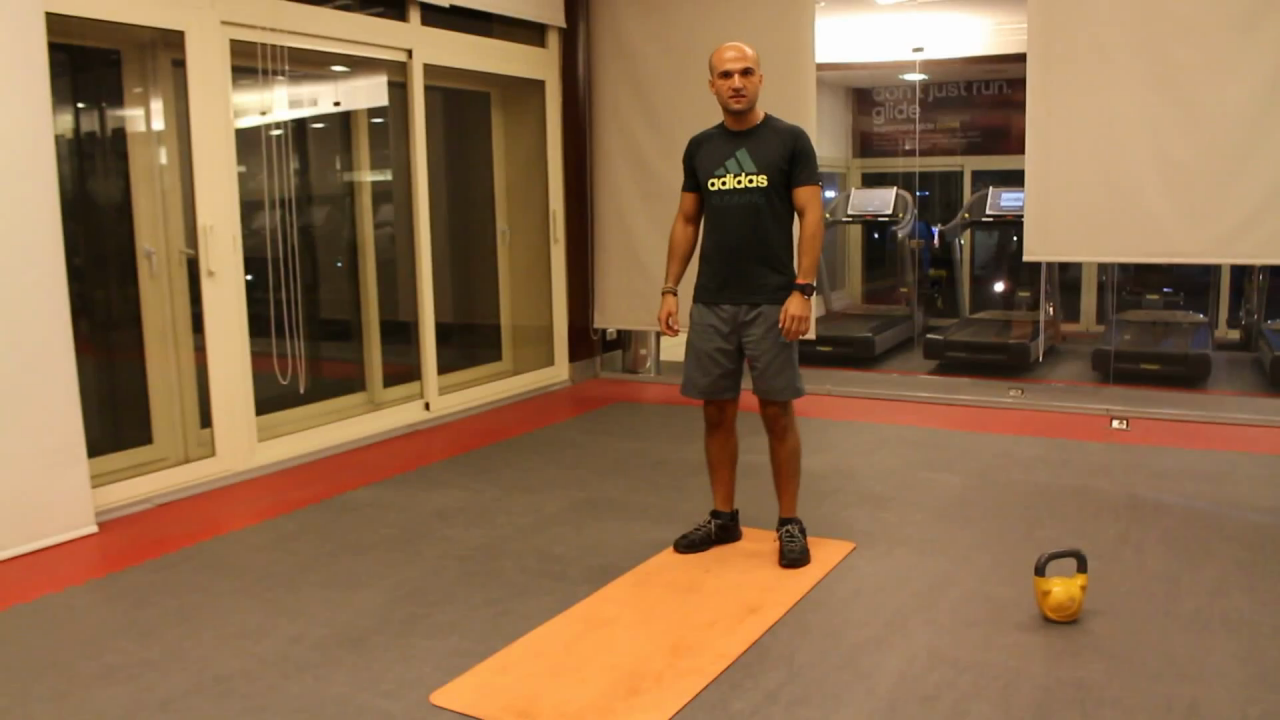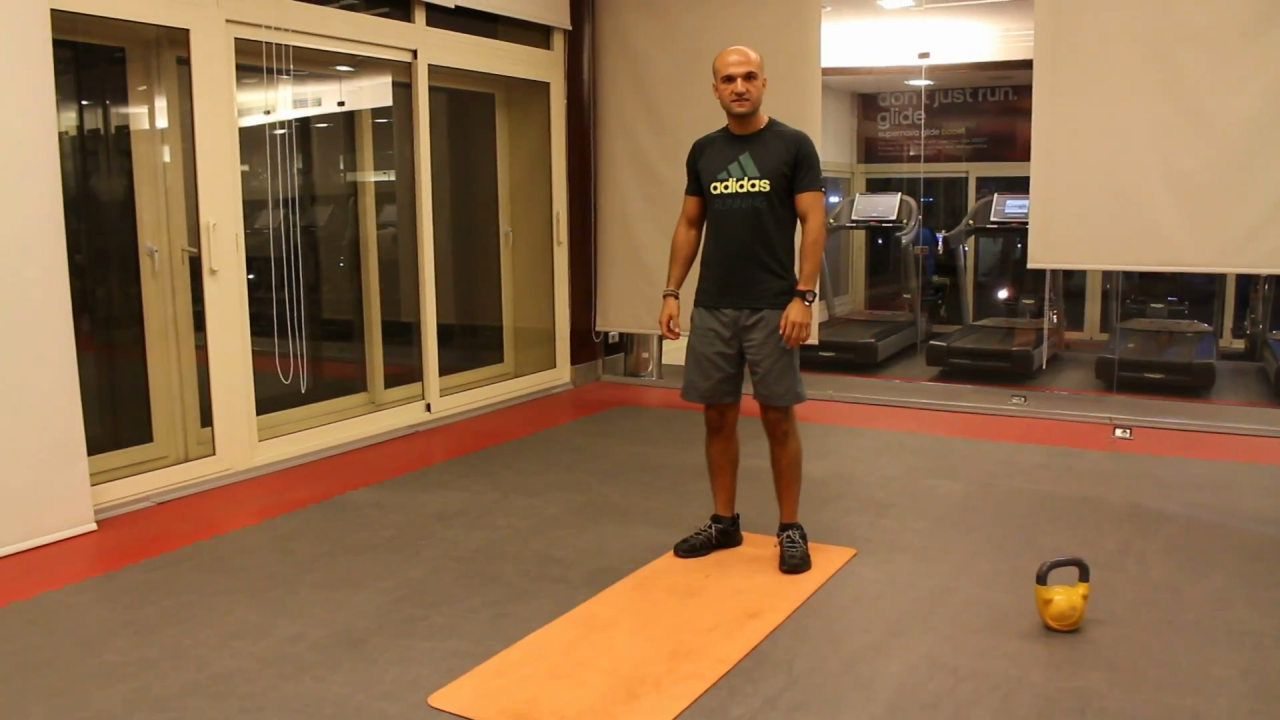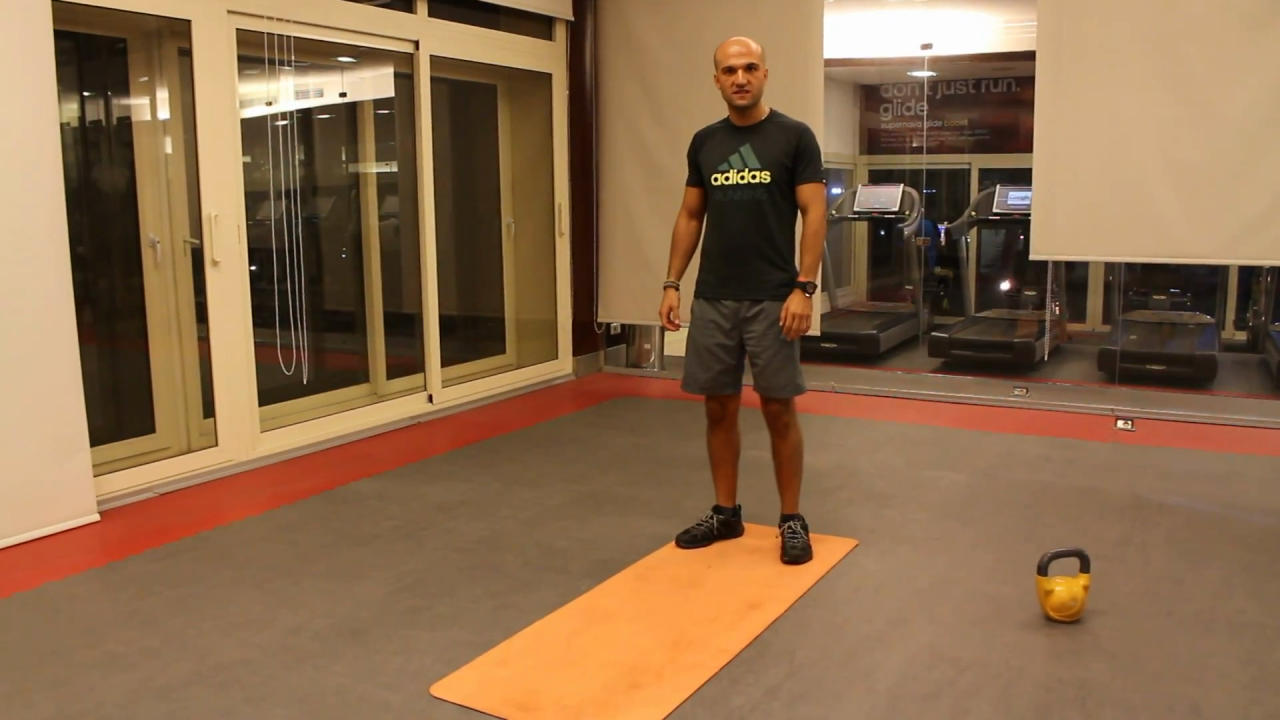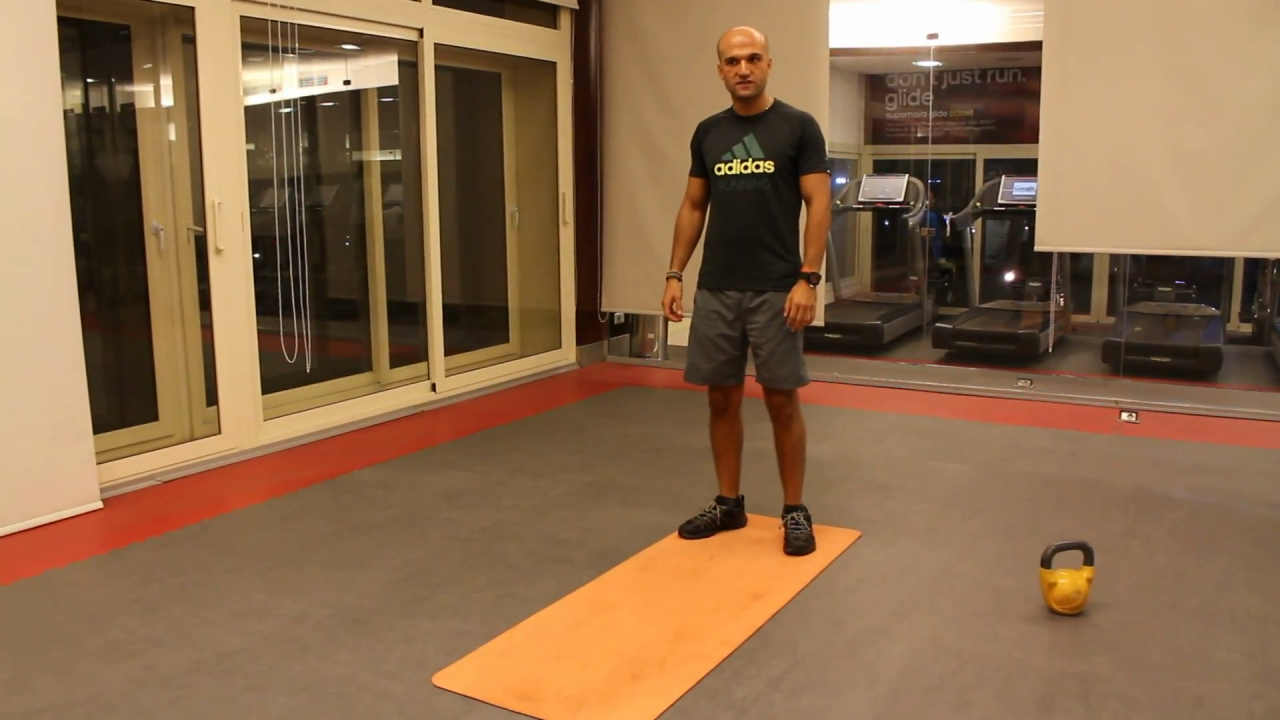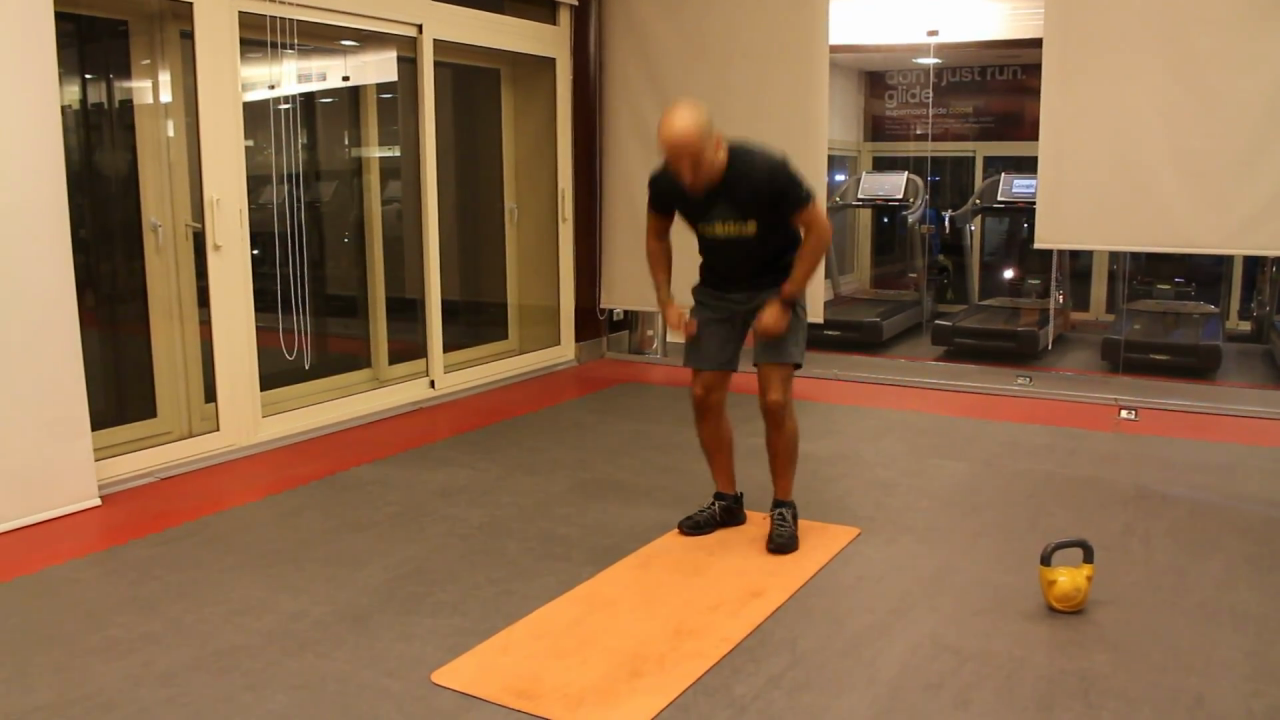
dt=1s
person 1, frame 1
left shoulder: (789, 140)
right shoulder: (699, 147)
left elbow: (811, 216)
right elbow: (687, 221)
left wrist: (802, 290)
right wrist: (670, 289)
left hip: (770, 301)
right hip: (711, 303)
left knee: (777, 411)
right knee: (716, 410)
left ankle: (790, 523)
right ankle: (723, 516)
person 1, frame 2
left shoulder: (793, 145)
right shoulder: (703, 151)
left elbow: (813, 222)
right elbow: (689, 224)
left wrist: (803, 296)
right wrist: (671, 293)
left hip: (771, 307)
right hip: (712, 307)
left knee: (778, 417)
right knee: (717, 415)
left ankle: (790, 528)
right ankle: (723, 521)
person 1, frame 3
left shoulder: (794, 137)
right shoulder: (704, 142)
left elbow: (814, 214)
right elbow: (690, 216)
left wrist: (803, 288)
right wrist: (671, 284)
left hip: (771, 299)
right hip: (712, 299)
left knee: (779, 408)
right knee: (718, 406)
left ankle: (791, 519)
right ankle: (725, 512)
person 1, frame 4
left shoulder: (798, 126)
right shoulder: (708, 132)
left elbow: (819, 204)
right elbow: (693, 206)
left wrist: (808, 279)
right wrist: (674, 274)
left hip: (775, 290)
right hip: (715, 289)
left knee: (782, 400)
right knee: (721, 397)
left ankle: (795, 510)
right ankle: (728, 503)
person 1, frame 5
left shoulder: (767, 172)
right shoulder: (665, 183)
left elbow: (819, 231)
right elbow: (656, 236)
left wrist: (784, 301)
right wrist: (667, 300)
left hip: (773, 288)
right hip: (717, 291)
left knee: (775, 399)
right knee: (705, 394)
left ankle: (783, 507)
right ankle: (727, 500)
